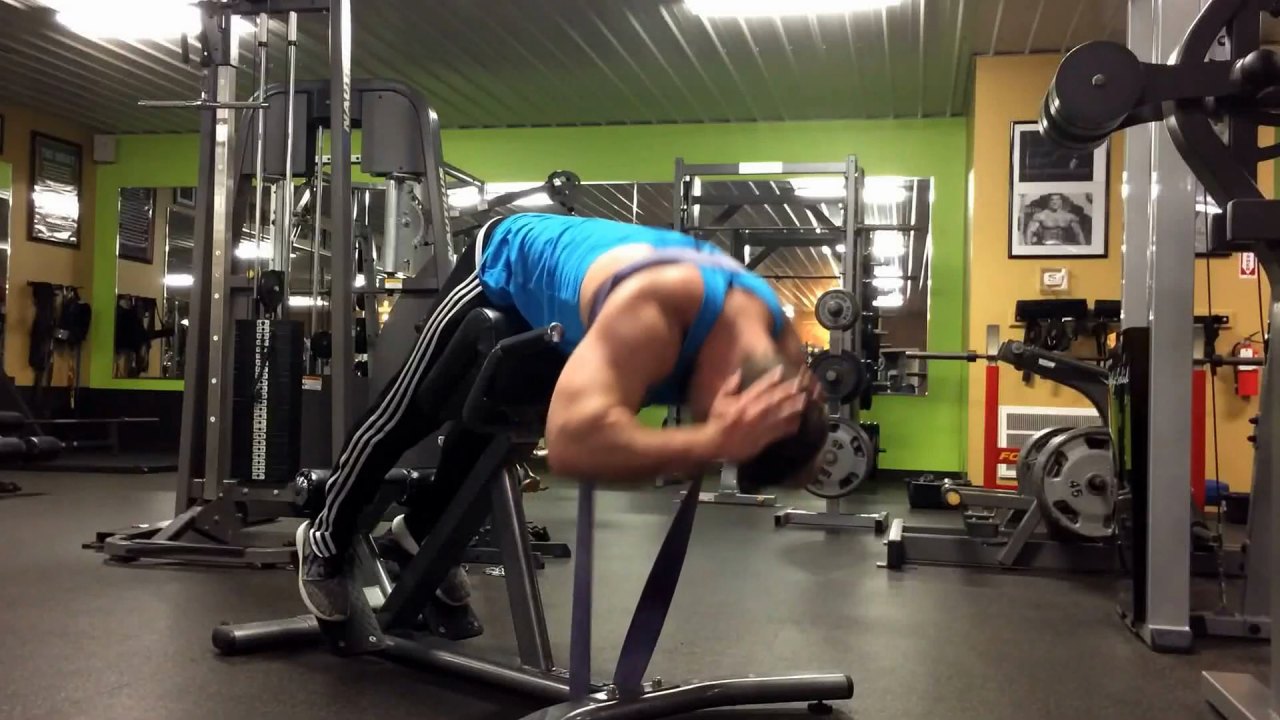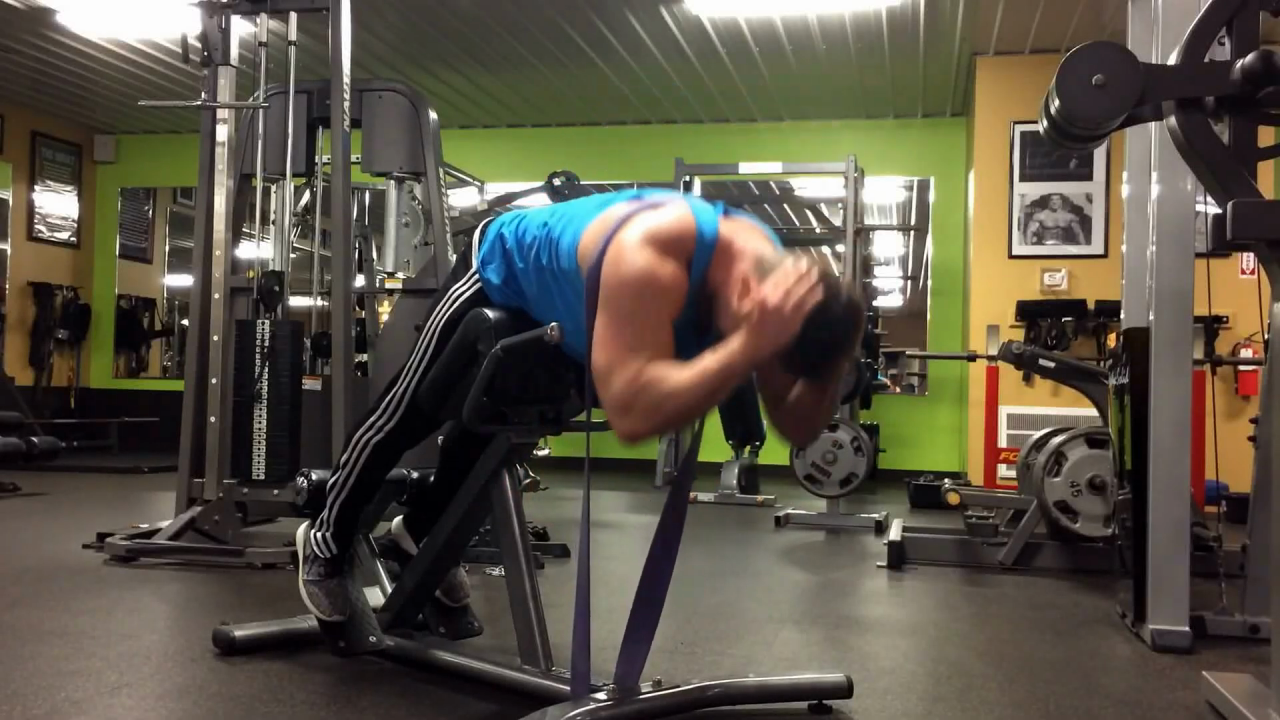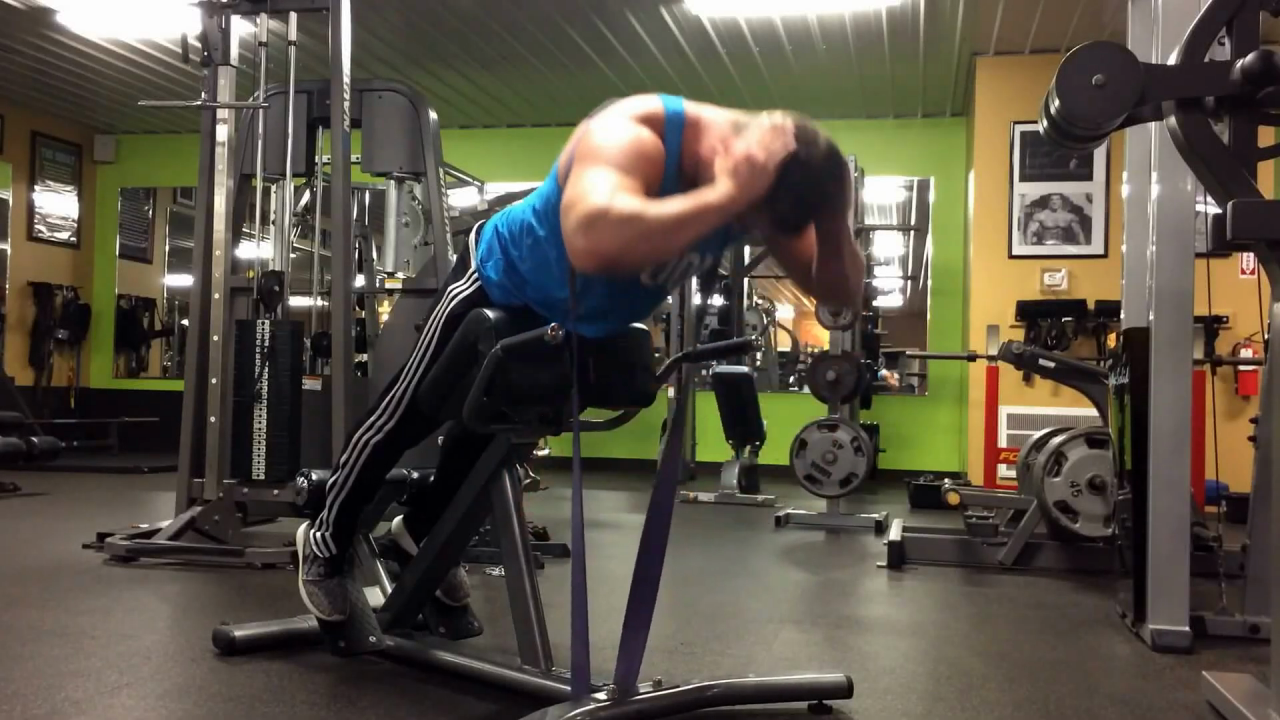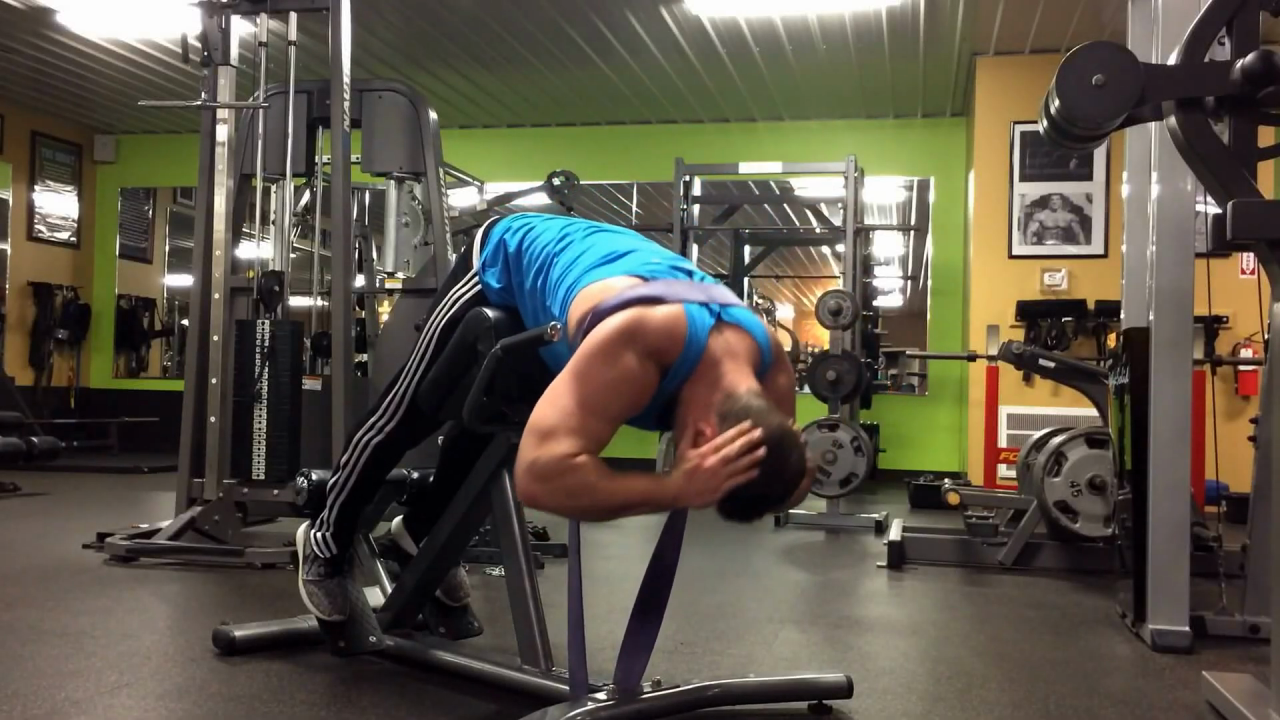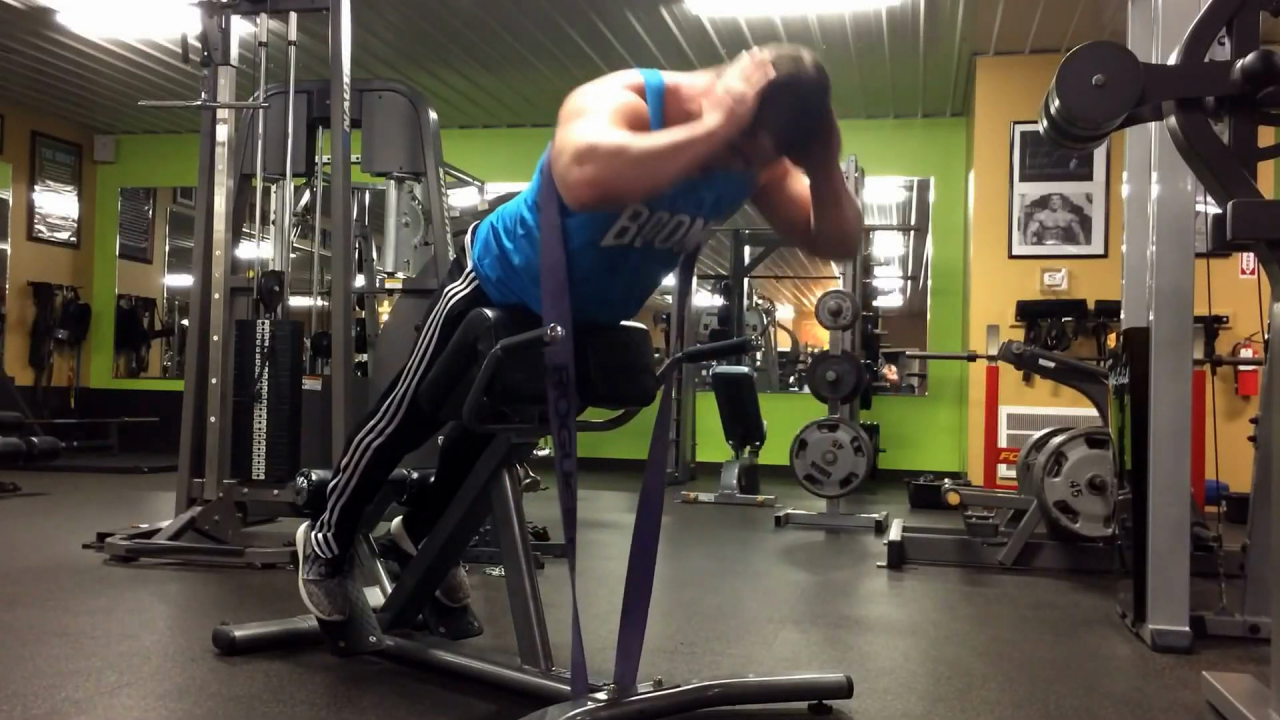
dt=1s
person 1, frame 1
left shoulder: (778, 345)
right shoulder: (650, 314)
left elbow: (796, 436)
right elbow: (570, 443)
right wrist: (710, 439)
right hip: (511, 265)
right knee: (407, 418)
left ankle: (419, 531)
right ankle: (324, 543)
person 1, frame 2
left shoulder: (773, 273)
right shoulder: (654, 250)
left elbow: (802, 425)
right elbow: (630, 412)
right wrist: (748, 346)
left hip: (558, 321)
right hip: (506, 271)
right knee: (407, 419)
left ankle: (422, 531)
right ankle: (326, 543)
person 1, frame 3
left shoulder: (768, 189)
right shoulder: (632, 135)
left elbow: (841, 292)
right elbow: (593, 241)
left wrist: (832, 217)
right wrist: (725, 195)
left hip: (574, 321)
right hip: (501, 283)
left knee: (491, 433)
right knee: (405, 420)
left ankle: (425, 532)
right ankle: (327, 543)
person 1, frame 4
left shoulder: (765, 363)
right shoulder: (635, 343)
left elbow: (777, 461)
right elbow: (539, 473)
left wrist: (787, 482)
right wrist: (678, 489)
left hip: (568, 261)
right hip: (507, 266)
right knee: (409, 417)
left ankle: (422, 531)
right ankle: (325, 544)
person 1, frame 5
left shoulder: (755, 161)
right shoulder: (619, 102)
left elbow: (837, 242)
right elbow: (585, 178)
left wrist: (824, 166)
right wrist: (713, 128)
left hip: (590, 317)
right hip: (501, 284)
right knee: (409, 420)
left ankle: (424, 532)
right ankle: (327, 544)
